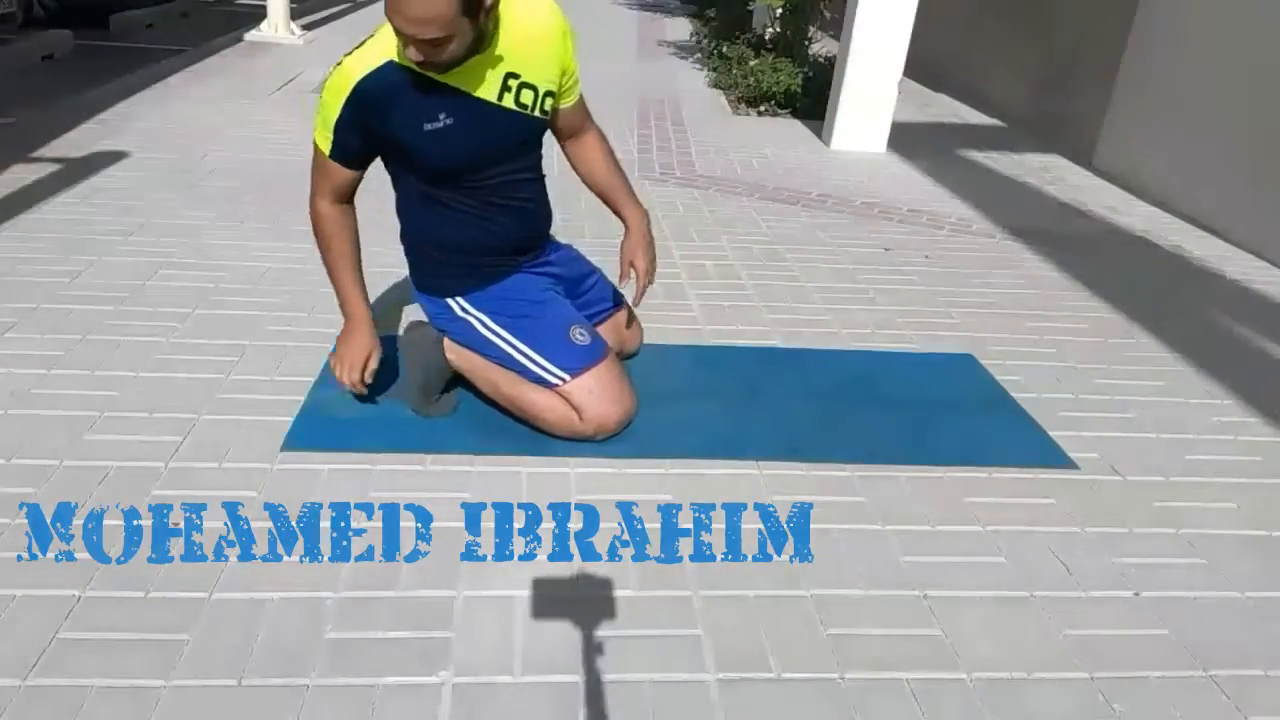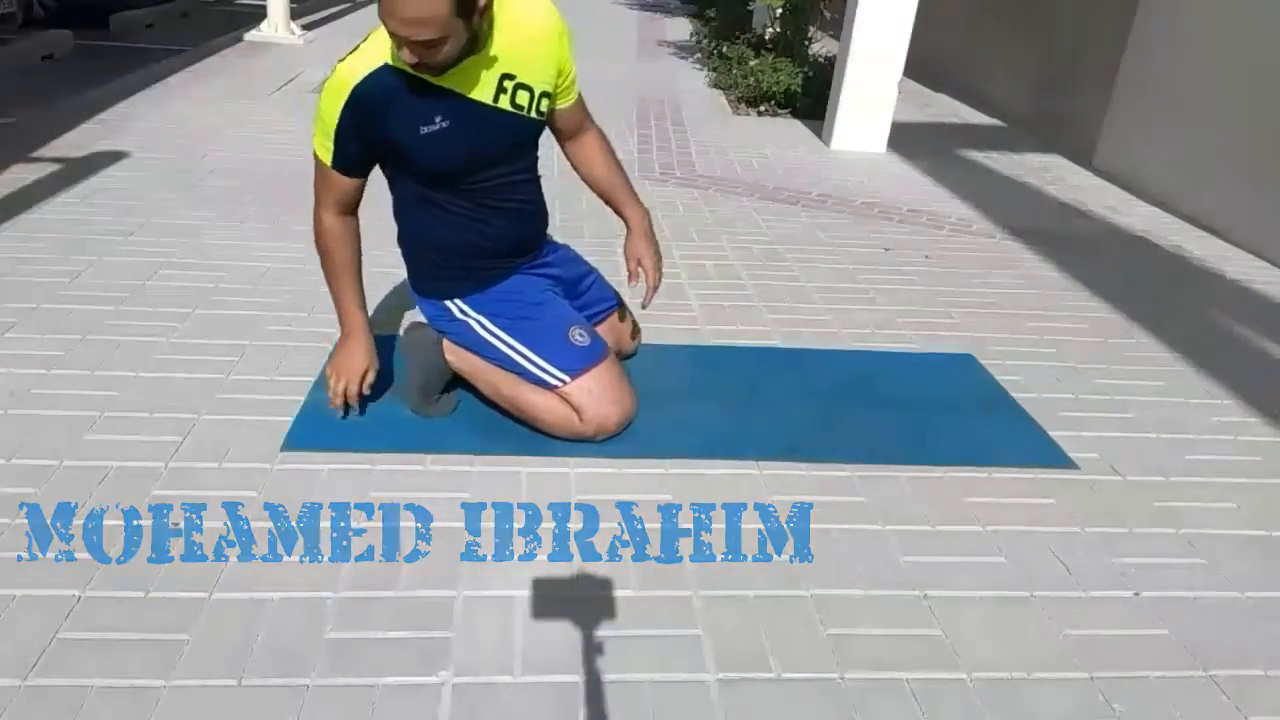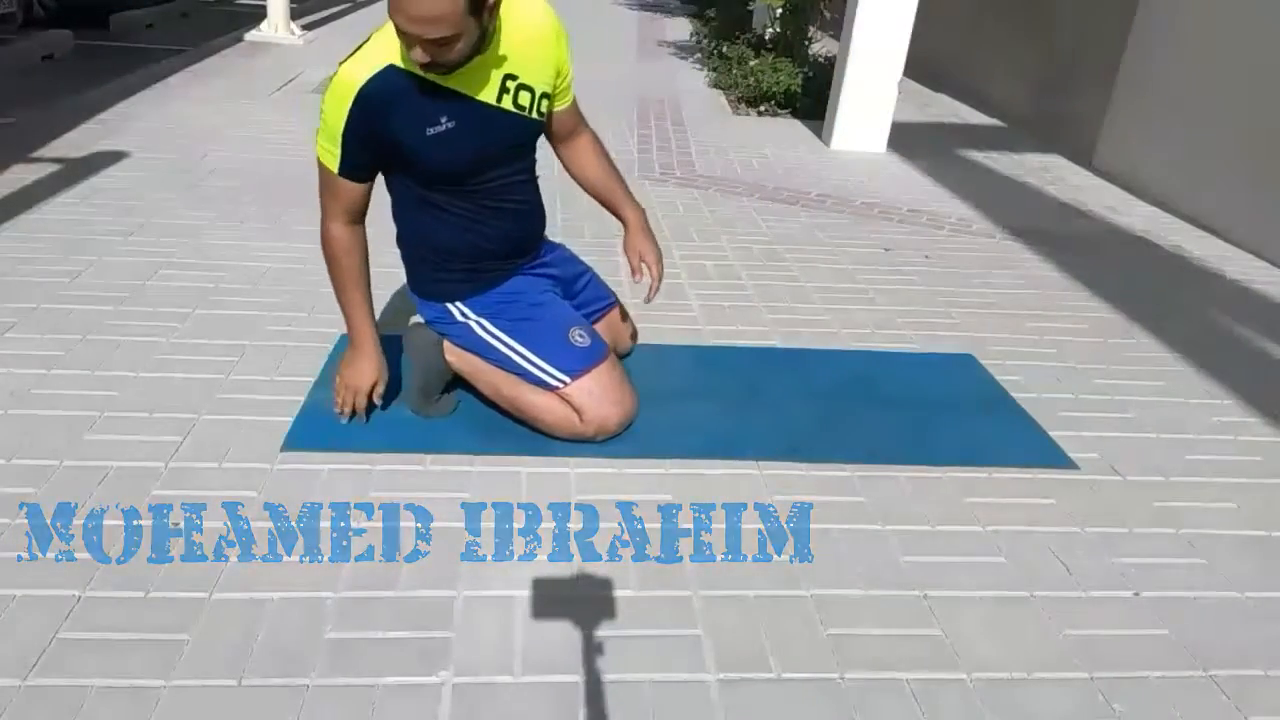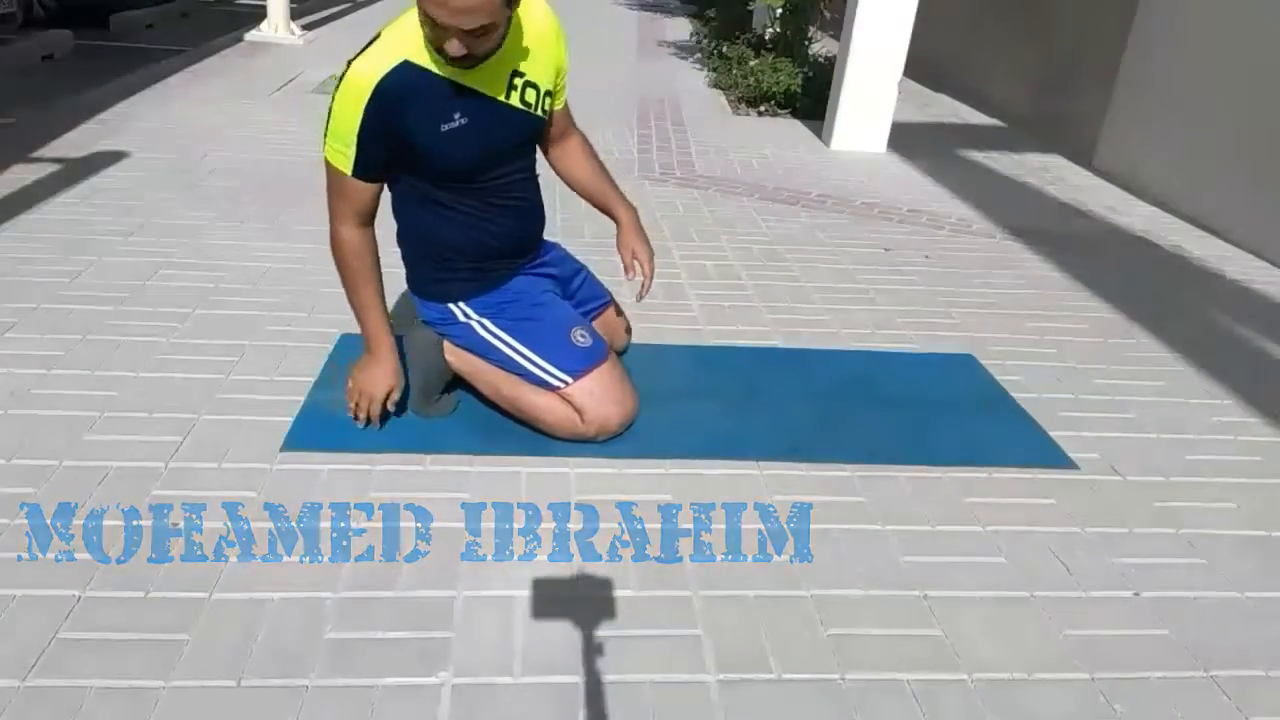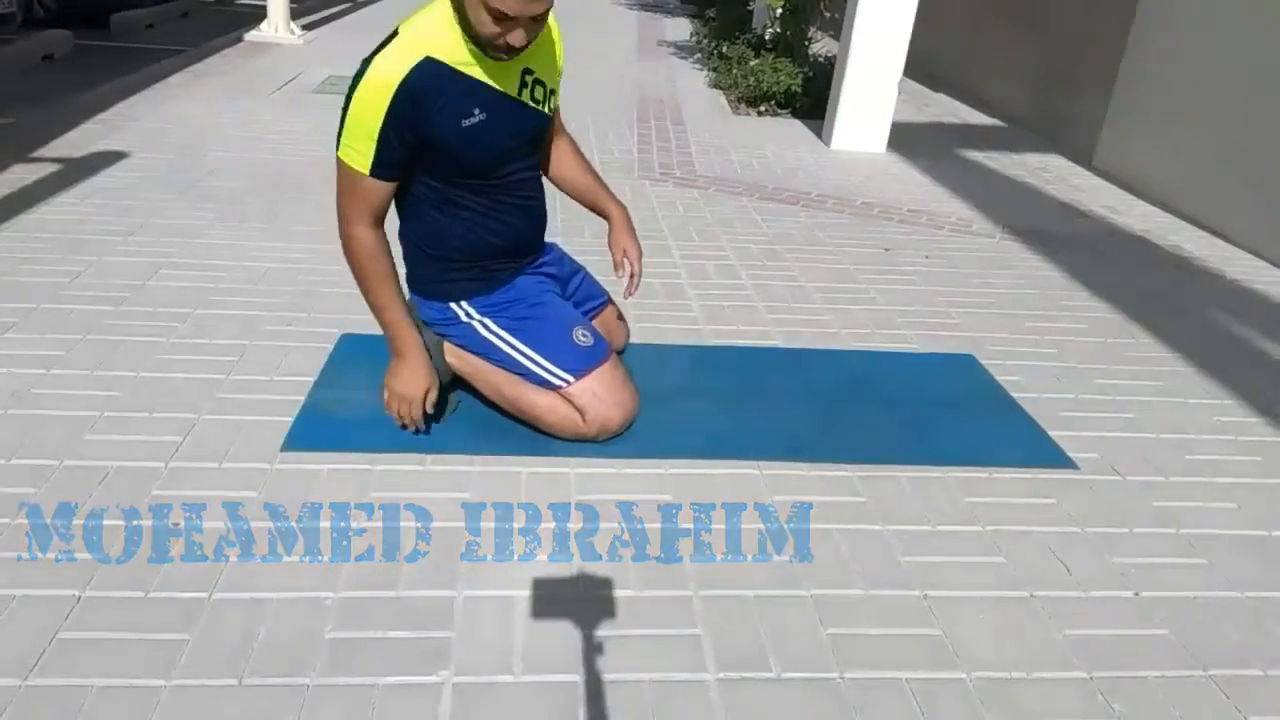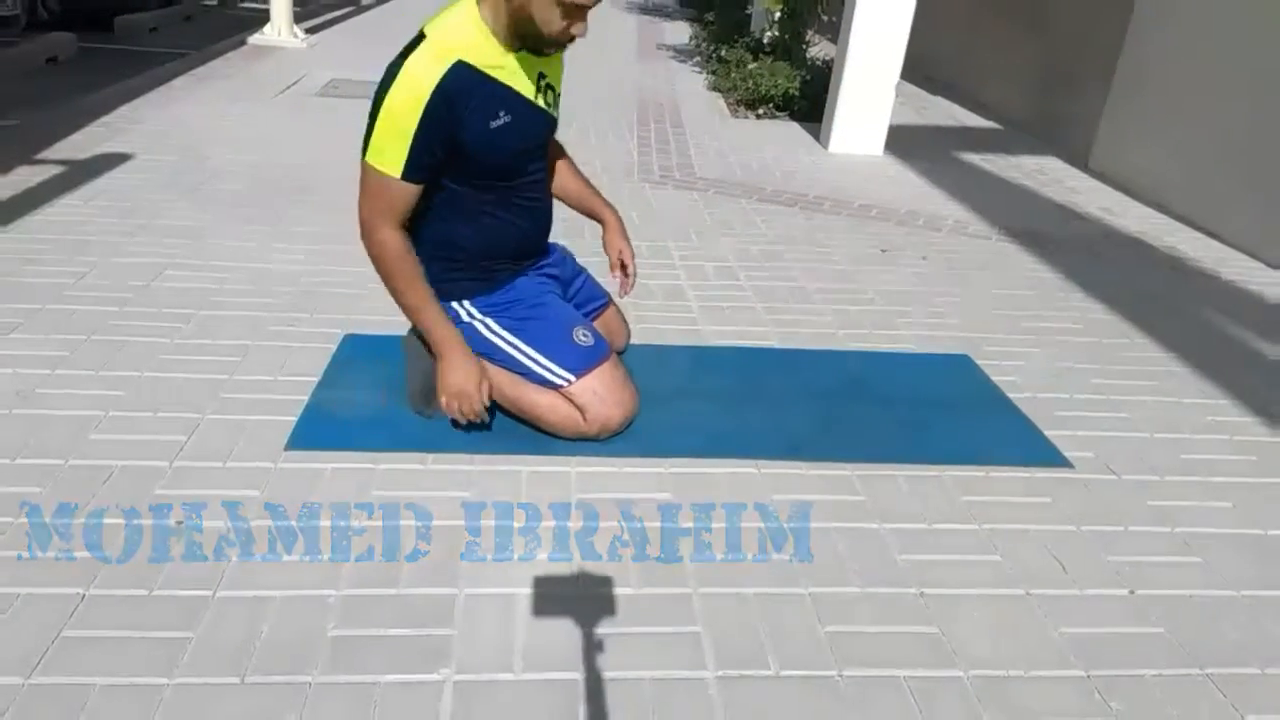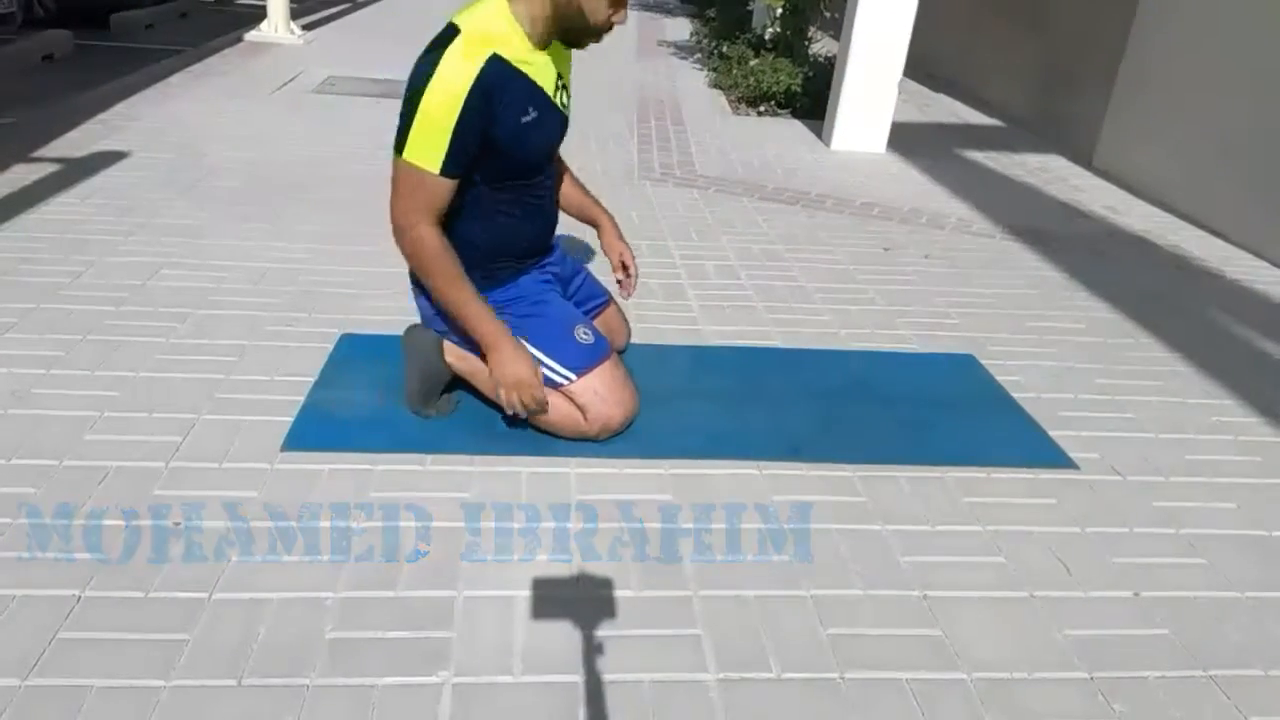
dt=0.1s
person 1, frame 1
right shoulder: (365, 82)
left elbow: (579, 133)
right elbow: (330, 201)
left wrist: (634, 219)
right wrist: (359, 321)
left hip: (542, 252)
right hip: (469, 284)
left knee: (625, 336)
right knee: (609, 411)
left ankle: (475, 340)
right ankle: (451, 350)
person 1, frame 2
right shoulder: (361, 86)
left elbow: (578, 133)
right elbow: (335, 213)
left wrist: (636, 218)
right wrist: (356, 333)
left hip: (539, 252)
right hip: (468, 286)
left knee: (622, 337)
right knee: (609, 411)
left ankle: (470, 344)
right ankle: (450, 351)
person 1, frame 3
right shoulder: (364, 87)
left elbow: (571, 136)
right elbow: (342, 222)
left wrist: (634, 218)
right wrist: (364, 343)
left hip: (536, 253)
right hip: (467, 288)
left knee: (620, 335)
right knee: (609, 412)
left ankle: (466, 342)
right ankle: (450, 351)
person 1, frame 4
right shoulder: (375, 83)
right elbow: (351, 224)
left wrist: (624, 214)
right wrist: (381, 348)
left hip: (535, 254)
right hip: (468, 289)
left knee: (614, 334)
right knee: (611, 411)
left ankle: (469, 341)
right ankle: (449, 352)
person 1, frame 5
left shoulder: (540, 36)
right shoulder: (395, 79)
right elbow: (361, 225)
left wrist: (616, 214)
right wrist: (407, 350)
left hip: (534, 255)
right hip: (470, 289)
left knee: (613, 334)
right knee: (611, 411)
left ankle: (466, 340)
right ankle: (447, 352)
person 1, frame 6
left shoulder: (540, 43)
right shoulder: (428, 77)
right elbow: (382, 228)
left wrist: (607, 216)
right wrist: (454, 351)
right hip: (476, 287)
left knee: (613, 336)
right knee: (612, 408)
right ankle: (441, 348)
person 1, frame 7
left shoulder: (553, 39)
right shoulder: (463, 68)
right elbow: (415, 226)
left wrist: (604, 222)
right wrist: (499, 344)
right hip: (480, 284)
left knee: (614, 335)
right knee: (611, 409)
left ankle: (468, 328)
right ankle: (451, 351)
